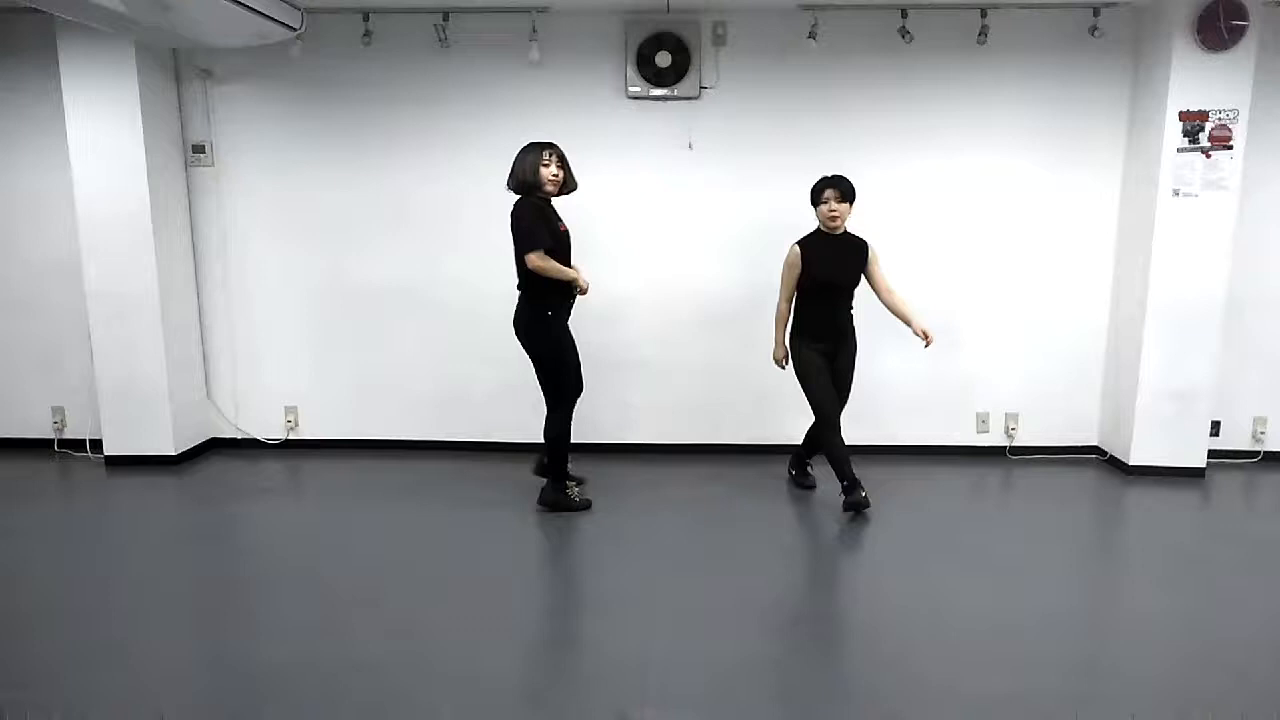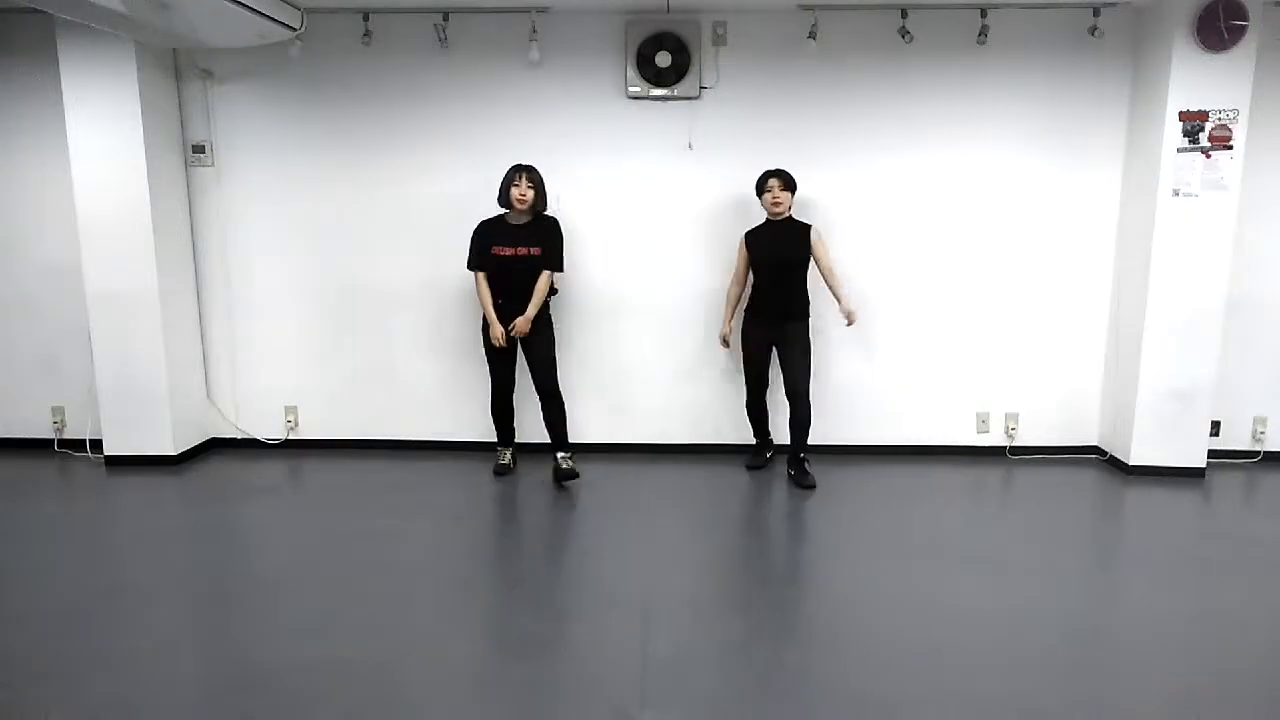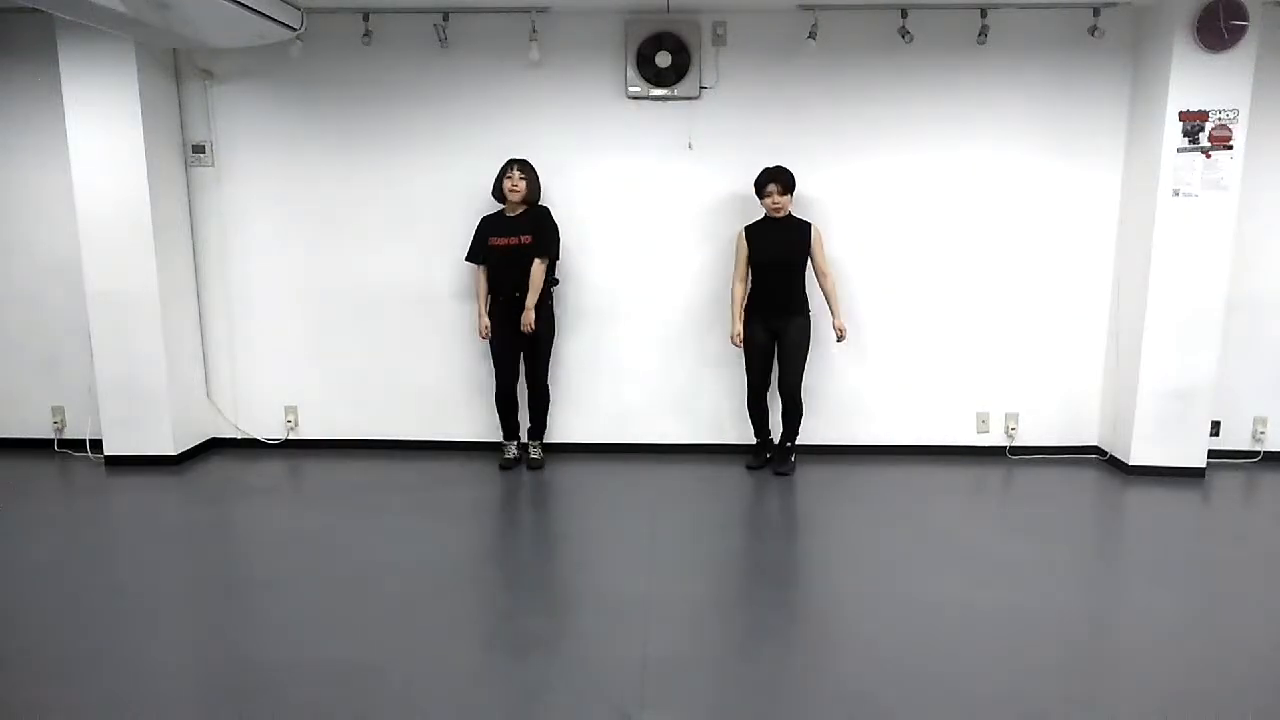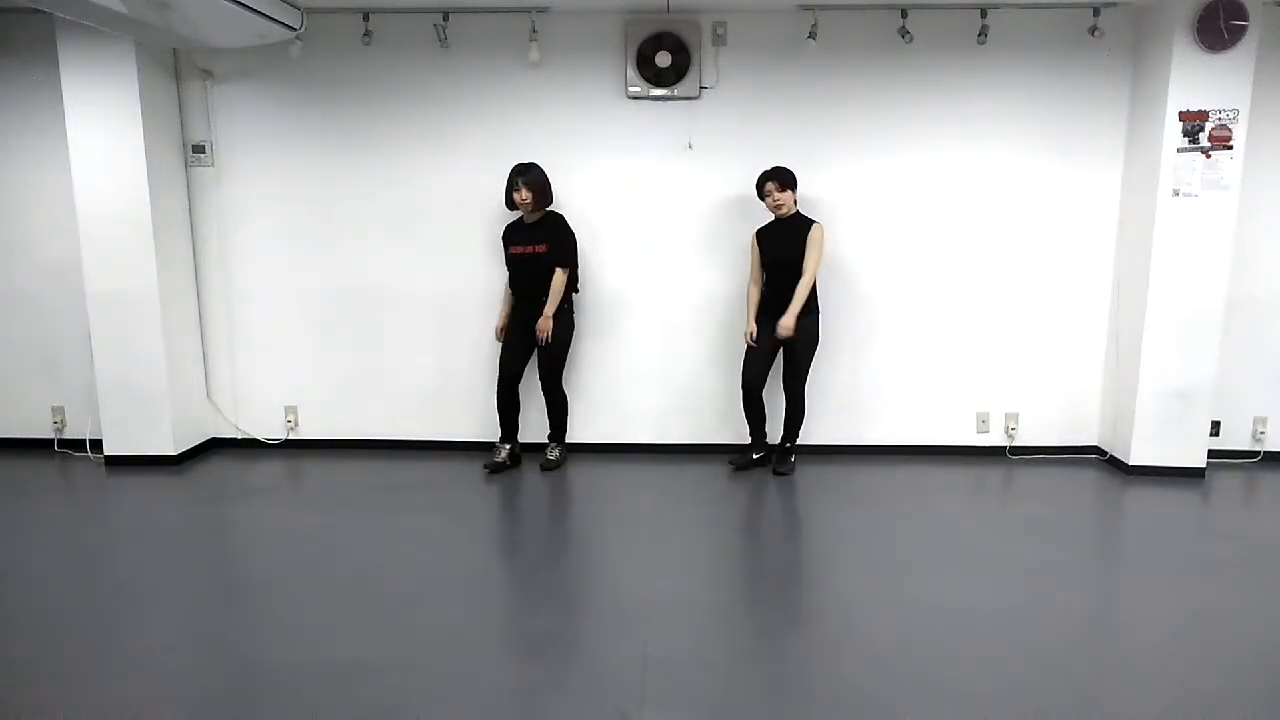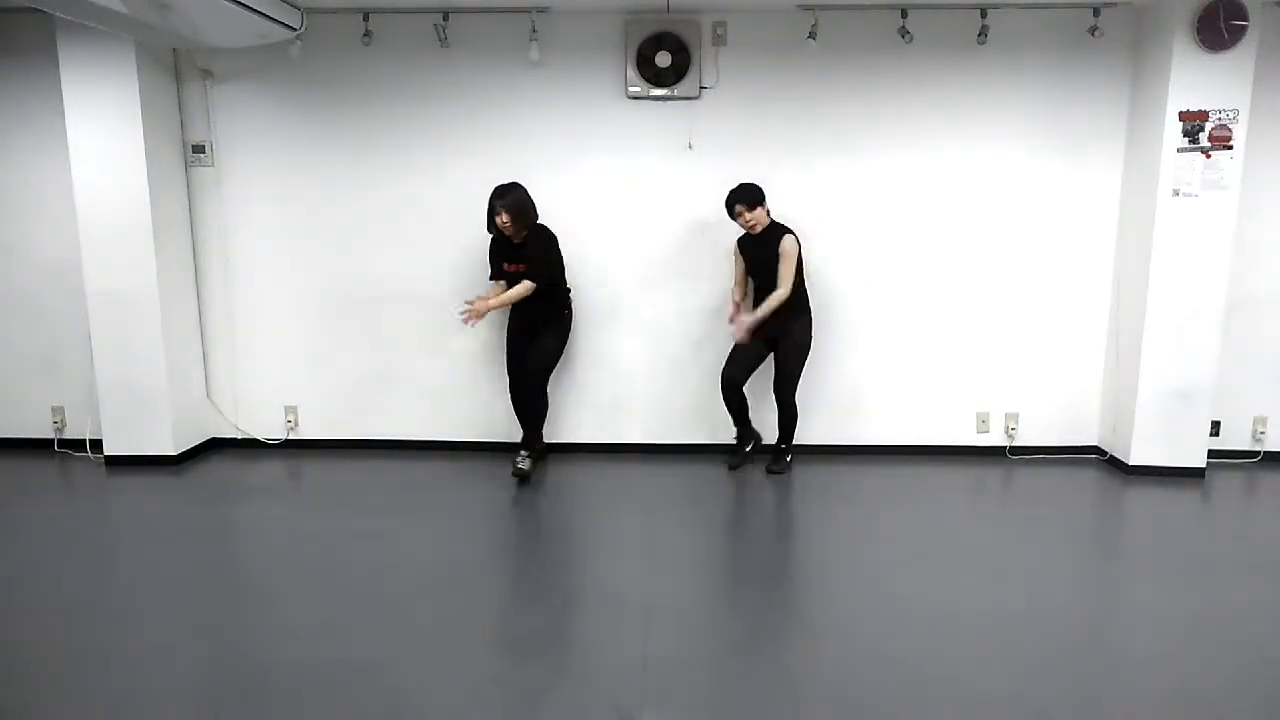
dt=1s
person 1, frame 1
left shoulder: (544, 207)
right shoulder: (528, 208)
right elbow: (534, 260)
left wrist: (573, 270)
right wrist: (574, 277)
left hip: (550, 314)
right hip: (540, 316)
left knee: (571, 388)
right knee: (561, 397)
left ankle: (550, 461)
right ankle: (557, 487)
person 1, frame 2
left shoulder: (548, 228)
right shoulder: (487, 230)
left elbow: (546, 275)
right elbow: (481, 278)
left wrist: (528, 317)
right wrist: (492, 321)
left hip: (536, 316)
right hip: (498, 318)
left knee: (547, 384)
right knee: (501, 387)
left ankle: (562, 456)
right ankle: (506, 449)
person 1, frame 3
left shoulder: (541, 217)
right shoulder: (488, 224)
left elbow: (540, 264)
right elbow: (482, 271)
left wrist: (529, 309)
right wrist: (482, 313)
left hip: (537, 308)
right hip: (501, 309)
left knee: (537, 379)
right knee: (505, 380)
left ankle: (535, 442)
right ankle: (510, 442)
person 1, frame 4
left shoulder: (556, 225)
right shoulder: (512, 231)
left elbow: (563, 272)
left wrist: (547, 315)
right wrist: (504, 316)
left hip: (555, 314)
right hip: (522, 314)
left knee: (550, 381)
right knee: (507, 378)
left ankle: (556, 445)
right ankle: (507, 446)
person 1, frame 5
left shoulder: (543, 239)
right shoulder: (498, 244)
left elbow: (529, 285)
right elbow: (499, 283)
left wrist: (489, 305)
right wrist: (483, 305)
left hip: (554, 318)
right hip: (522, 318)
left knee: (535, 380)
right knee: (517, 384)
left ankle: (529, 450)
right ankle: (532, 442)
person 2, frame 1
left shoulder: (861, 249)
right shoulder: (802, 250)
left elbow: (885, 292)
right elbow: (785, 299)
left wrist: (914, 324)
right wrist: (779, 341)
left hip: (843, 342)
right hip: (807, 343)
left knee: (831, 414)
right knee: (828, 413)
left ankle: (799, 461)
right ankle: (851, 487)
person 2, frame 2
left shoulder: (807, 233)
right shoulder: (750, 238)
left elbow: (828, 271)
right elbow: (738, 282)
left wrist: (844, 303)
right wrist: (727, 321)
left hip: (795, 322)
right hip: (757, 322)
left knee: (798, 393)
right knee: (755, 391)
left ankle: (798, 462)
right ankle: (763, 445)
person 2, frame 3
left shoulder: (808, 231)
right shoulder: (748, 234)
left elbow: (824, 274)
right elbow: (739, 281)
left wrist: (836, 315)
right wrist: (736, 321)
left hip: (795, 319)
right hip: (758, 320)
left knee: (790, 387)
right knee: (756, 387)
left ankle: (787, 448)
right ankle: (763, 444)
person 2, frame 4
left shoulder: (812, 229)
right shoulder: (761, 235)
left elbow: (808, 275)
right elbow: (756, 280)
left wrist: (792, 315)
right wrist: (751, 319)
left hip: (801, 320)
right hip: (767, 319)
left knee: (793, 389)
right knee: (750, 383)
left ankle: (787, 450)
right ankle: (758, 447)
person 2, frame 5
left shoulder: (785, 239)
right shoulder: (742, 244)
left elbow: (784, 289)
left wrist: (752, 319)
right wrist: (736, 306)
left hip: (793, 322)
right hip: (760, 322)
left knee: (784, 391)
right knee: (730, 379)
left ankle: (784, 449)
right ankle: (746, 437)
